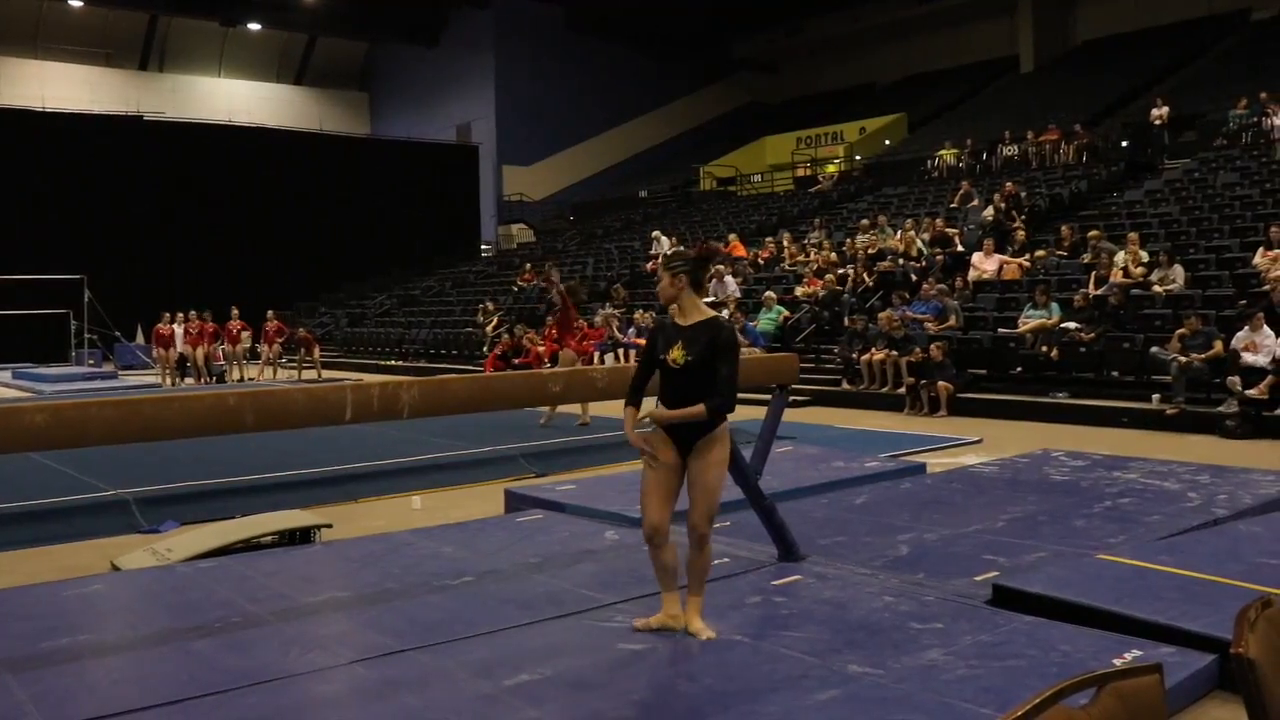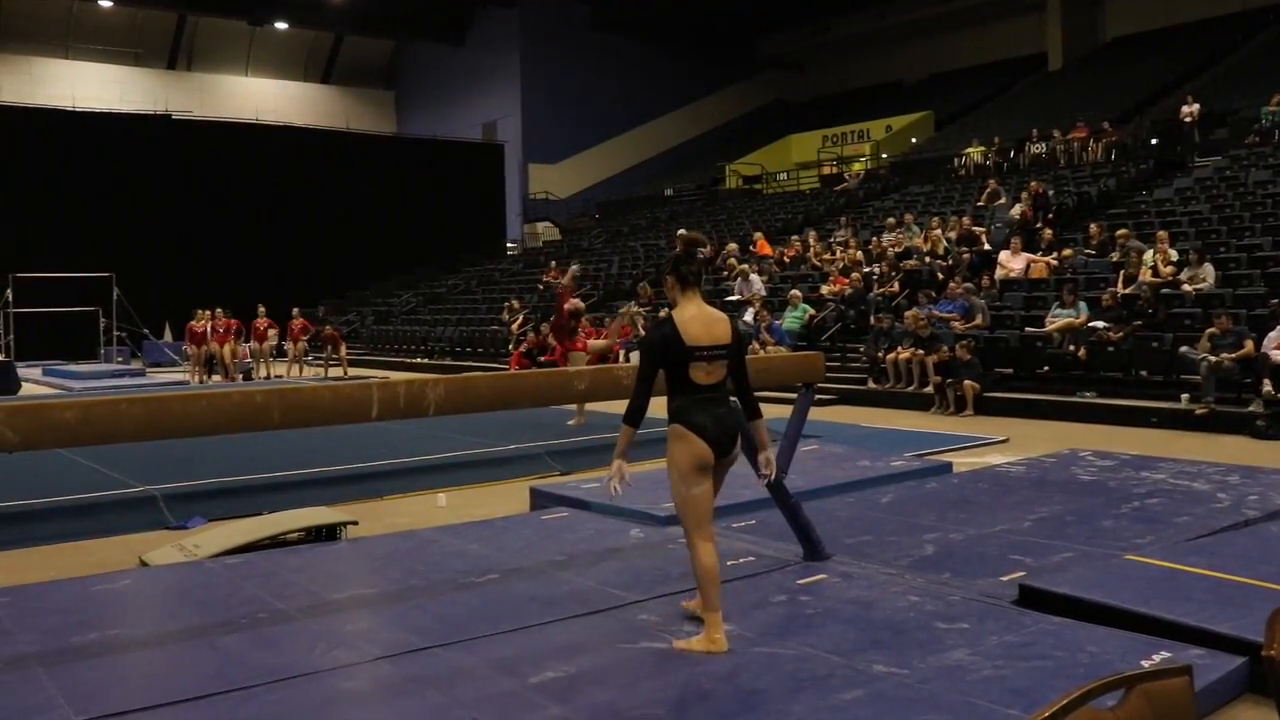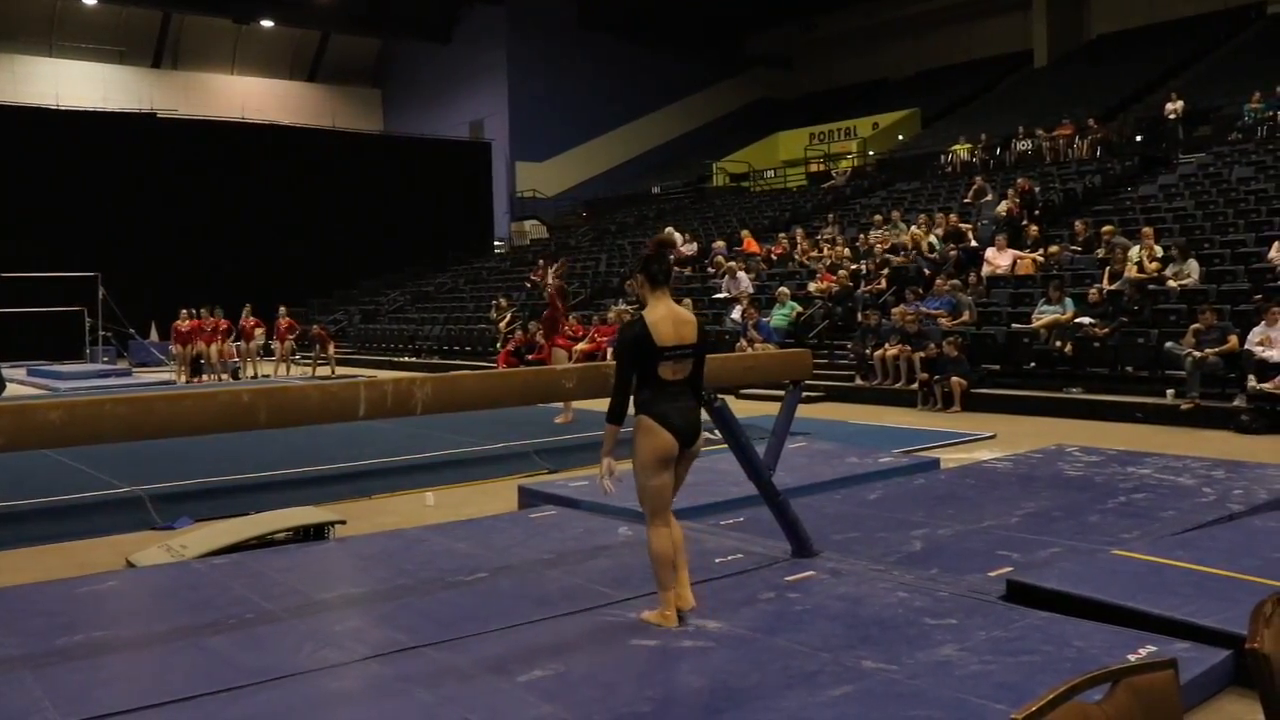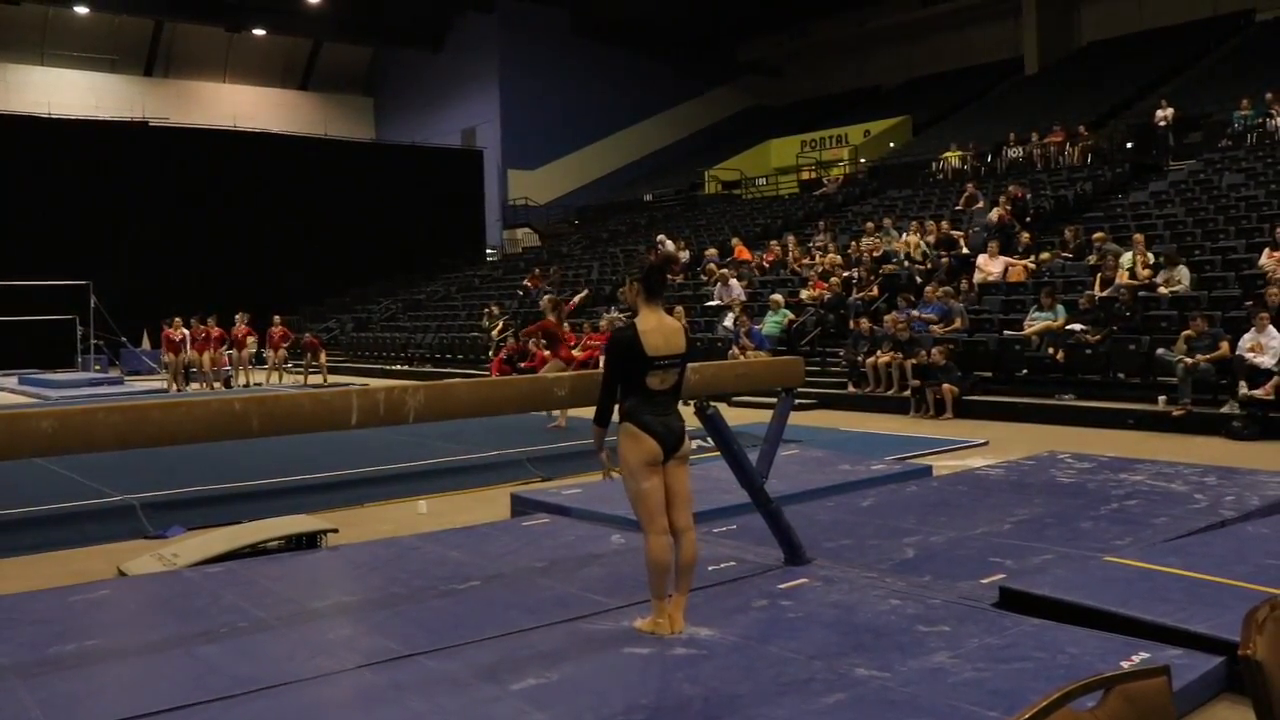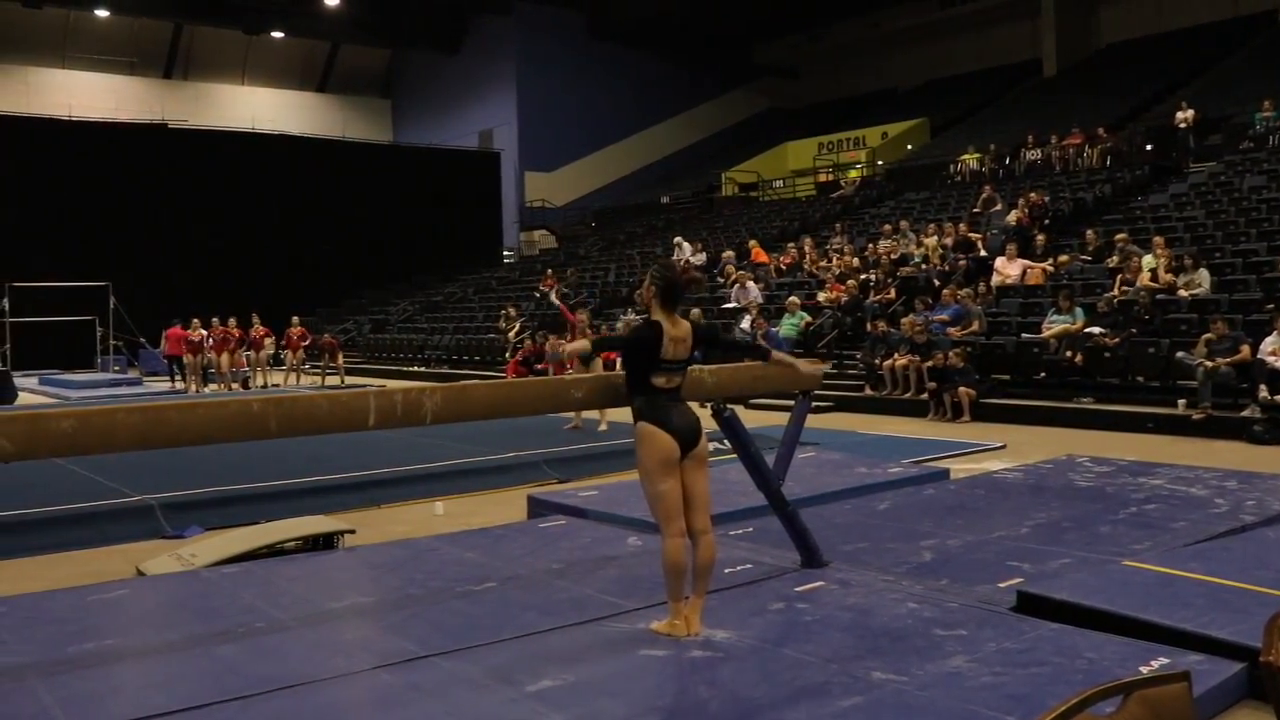
dt=1s
person 1, frame 1
left shoulder: (719, 330)
right shoulder: (662, 330)
left elbow: (726, 399)
right elbow: (637, 385)
left wrist: (672, 414)
right wrist: (631, 427)
left hip: (709, 439)
right hip: (665, 439)
left knee: (700, 531)
right knee: (653, 527)
left ankle: (693, 611)
right ankle: (670, 610)
person 1, frame 2
left shoulder: (664, 330)
right shoulder: (728, 324)
left elbow: (641, 397)
right elbow: (745, 390)
left wrist: (619, 456)
right wrist: (764, 446)
left hip: (690, 433)
right hip: (727, 429)
left knee: (699, 535)
right knee: (700, 522)
left ankle: (714, 634)
right ankle: (705, 602)
person 1, frame 3
left shoulder: (636, 330)
right shoulder: (694, 324)
left elbow: (621, 395)
right elbow: (697, 384)
left wrist: (607, 453)
left hip: (656, 427)
right hip: (690, 423)
left knee: (656, 520)
right knee: (665, 512)
left ankle: (666, 609)
right ankle: (684, 592)
person 1, frame 4
left shoulder: (624, 336)
right shoulder: (681, 332)
left elbow: (609, 396)
left wrist: (599, 446)
left hip: (640, 434)
right hip: (675, 429)
left knee: (656, 530)
right knee: (683, 525)
left ankle: (660, 617)
right ankle: (677, 611)
person 1, frame 5
left shoulder: (647, 333)
right shoulder: (693, 332)
left elbow: (609, 341)
right elbow: (746, 346)
left wrist: (573, 349)
right wrist: (796, 364)
left hip: (657, 432)
right hip: (688, 427)
left knee: (673, 532)
right knee: (701, 528)
left ankle: (676, 617)
right ankle: (694, 614)
